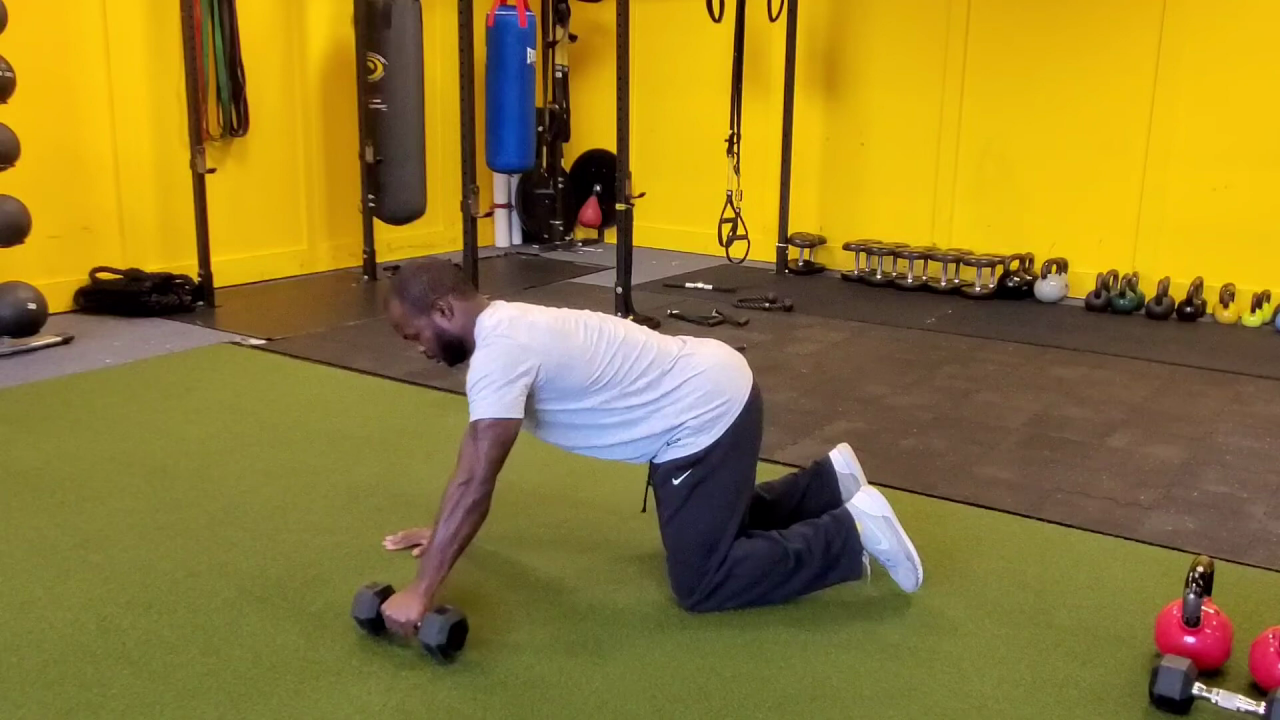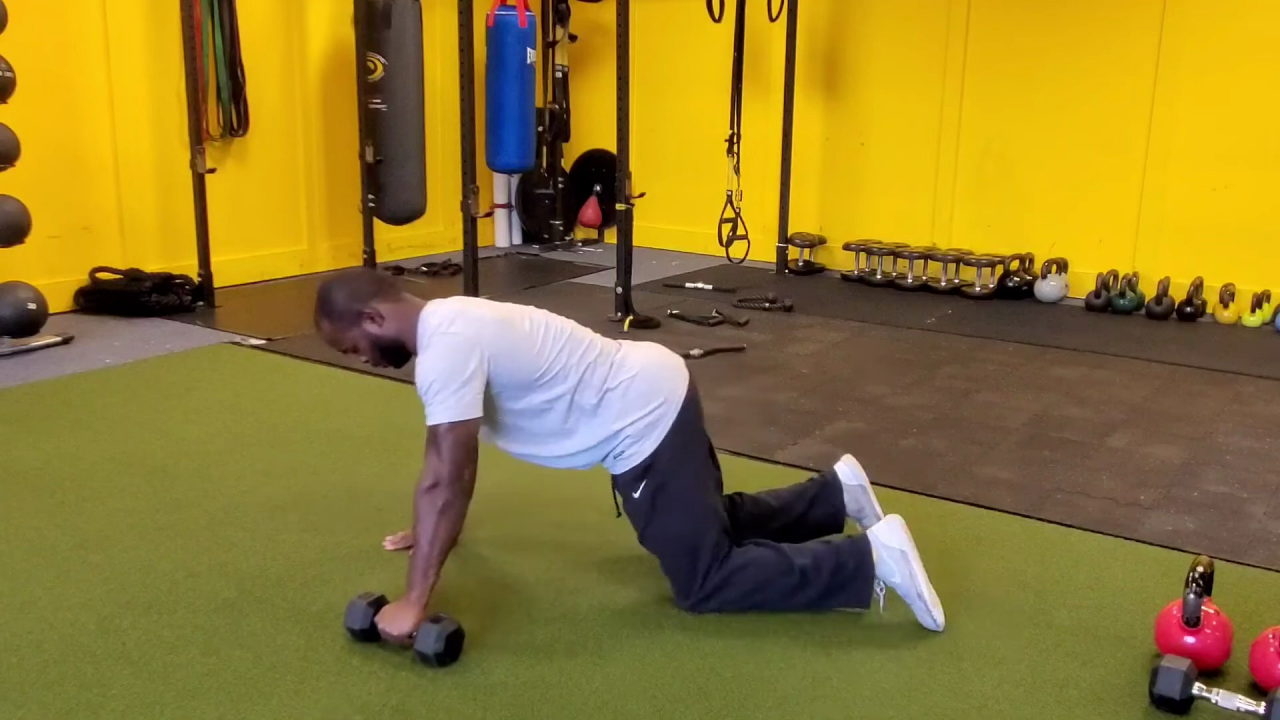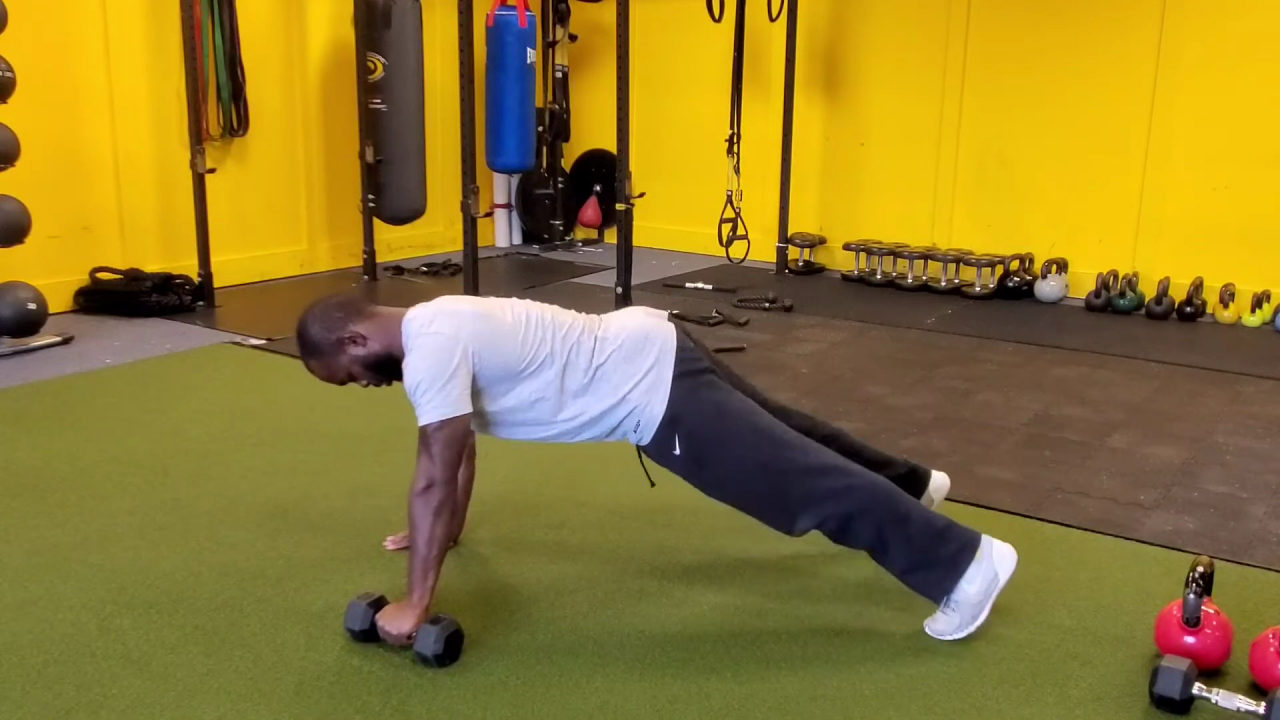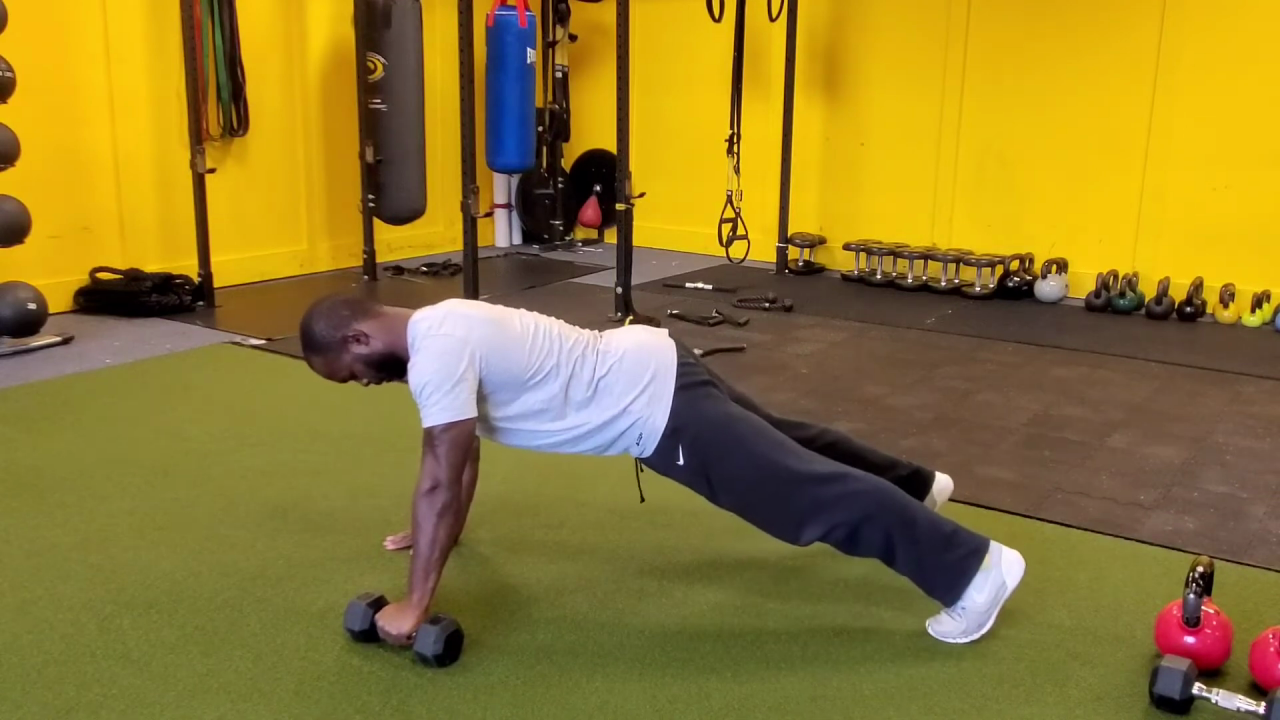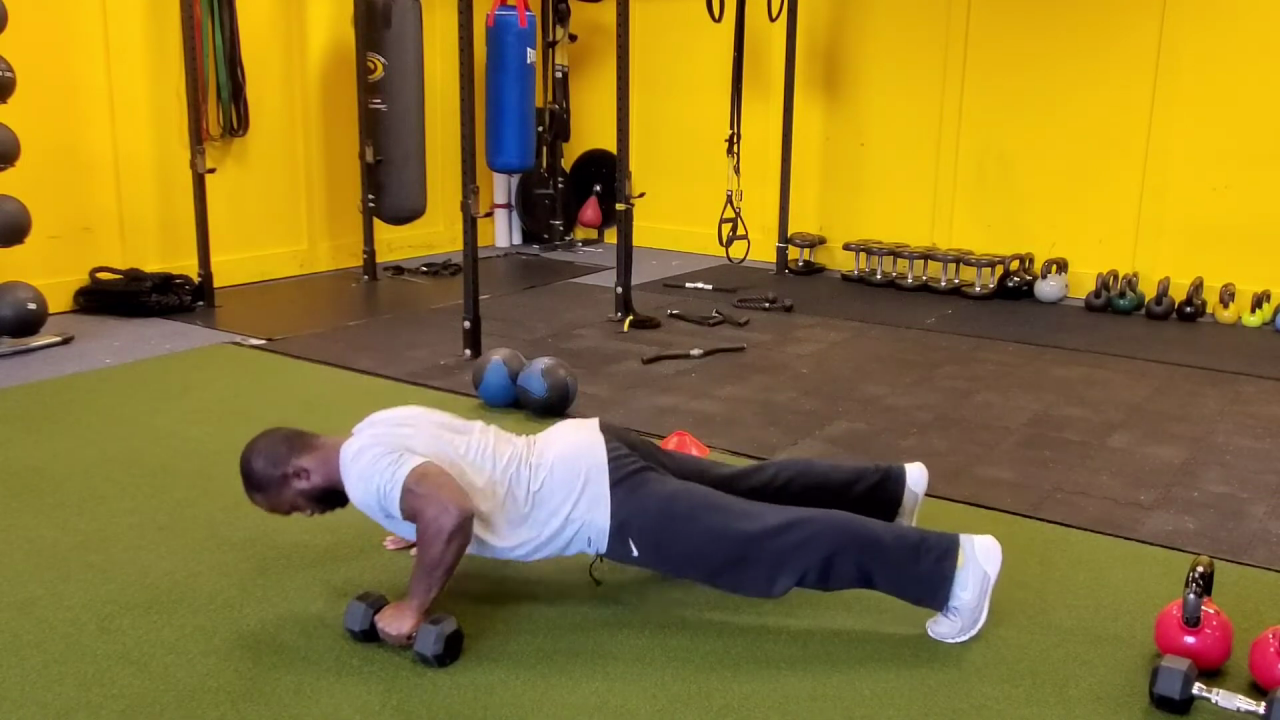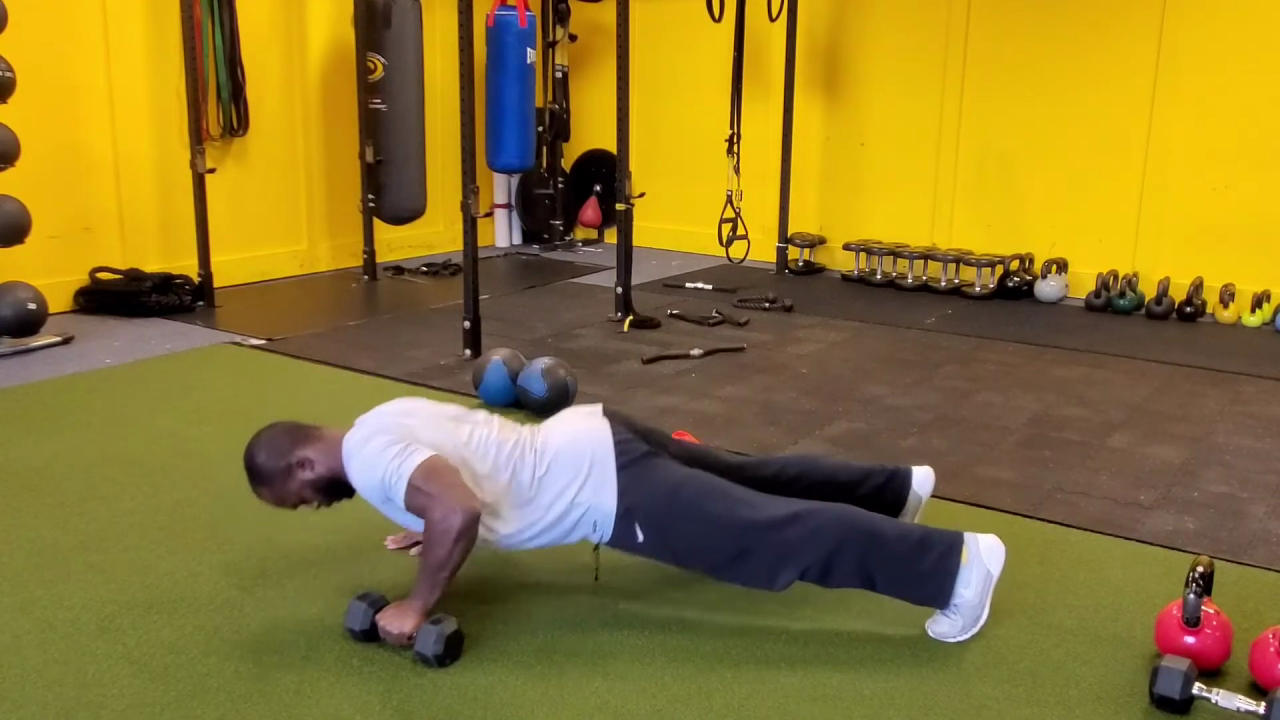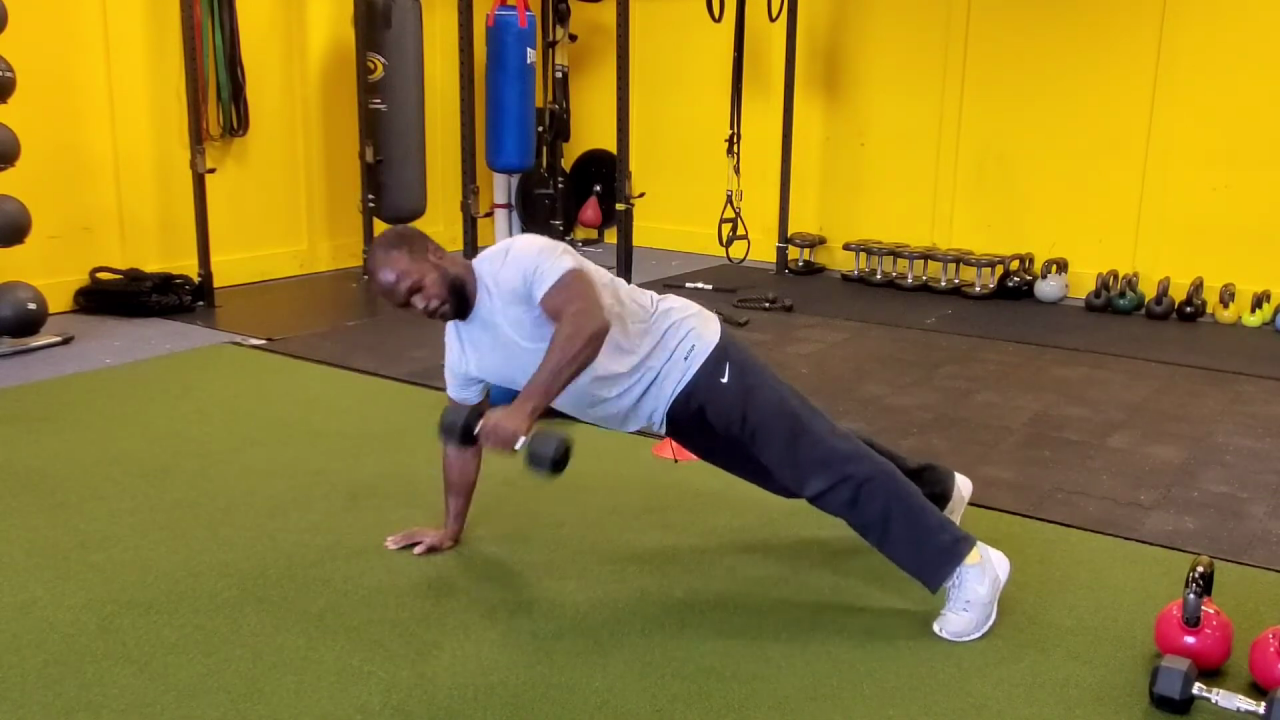
dt=0.7s
person 1, frame 1
left shoulder: (501, 350)
right shoulder: (502, 325)
left elbow: (476, 481)
right elbow: (478, 448)
left wrist: (420, 592)
right wrist: (444, 530)
left hip: (707, 412)
right hip: (709, 387)
left knee: (700, 584)
right knee: (714, 522)
left ankle: (854, 532)
right ankle: (830, 483)
person 1, frame 2
left shoulder: (444, 350)
right shoulder: (449, 324)
left elbow: (442, 479)
right elbow: (464, 452)
left wrist: (415, 601)
right wrist: (444, 530)
left hip: (646, 421)
right hip: (651, 391)
left knee: (708, 582)
right knee: (712, 526)
left ankle: (874, 557)
right ankle: (836, 491)
person 1, frame 3
left shoulder: (429, 349)
right shoulder: (436, 327)
left elbow: (435, 475)
right elbow: (462, 449)
left wrist: (416, 601)
right wrist: (446, 530)
left hip: (651, 389)
right hip: (647, 351)
left knee: (800, 481)
right knee: (783, 443)
left ankle: (966, 562)
right ankle: (914, 486)
person 1, frame 4
left shoulder: (435, 353)
right shoulder: (441, 327)
left elbow: (442, 478)
right elbow: (462, 452)
left wrist: (415, 602)
right wrist: (441, 527)
left hip: (655, 405)
right hip: (650, 373)
left knee: (804, 495)
right knee: (788, 452)
left ankle: (975, 567)
right ankle: (916, 487)
person 1, frame 5
left shoulder: (366, 467)
right shoulder: (384, 427)
left elbow: (453, 515)
left wrist: (413, 607)
right wrist: (424, 531)
left hip: (602, 504)
right hip: (589, 449)
left knee: (768, 543)
right knee: (749, 487)
left ankle: (953, 565)
right ankle: (891, 489)
person 1, frame 6
left shoulder: (371, 456)
right shoulder: (388, 417)
left elbow: (461, 517)
left wrist: (416, 606)
right wrist: (431, 529)
left hip: (612, 488)
right hip: (594, 440)
left knee: (775, 536)
right knee: (758, 486)
left ankle: (957, 564)
right ankle: (897, 488)
person 1, frame 7
left shoulder: (519, 261)
right shoulder: (462, 345)
left elbow: (591, 320)
right elbow: (465, 435)
left wrist: (526, 407)
right wrist: (450, 526)
left hip: (690, 358)
right hip: (672, 408)
left knee: (823, 462)
right knee: (799, 470)
left ankle: (966, 562)
right ankle: (935, 491)
